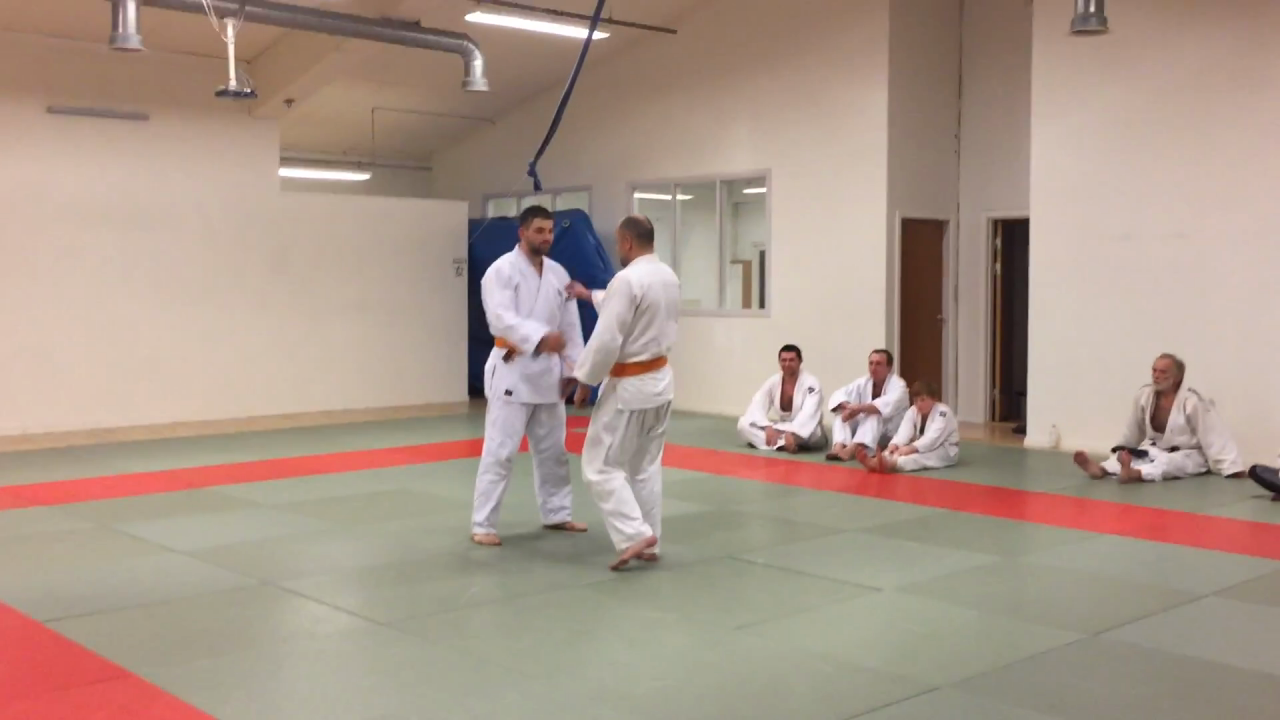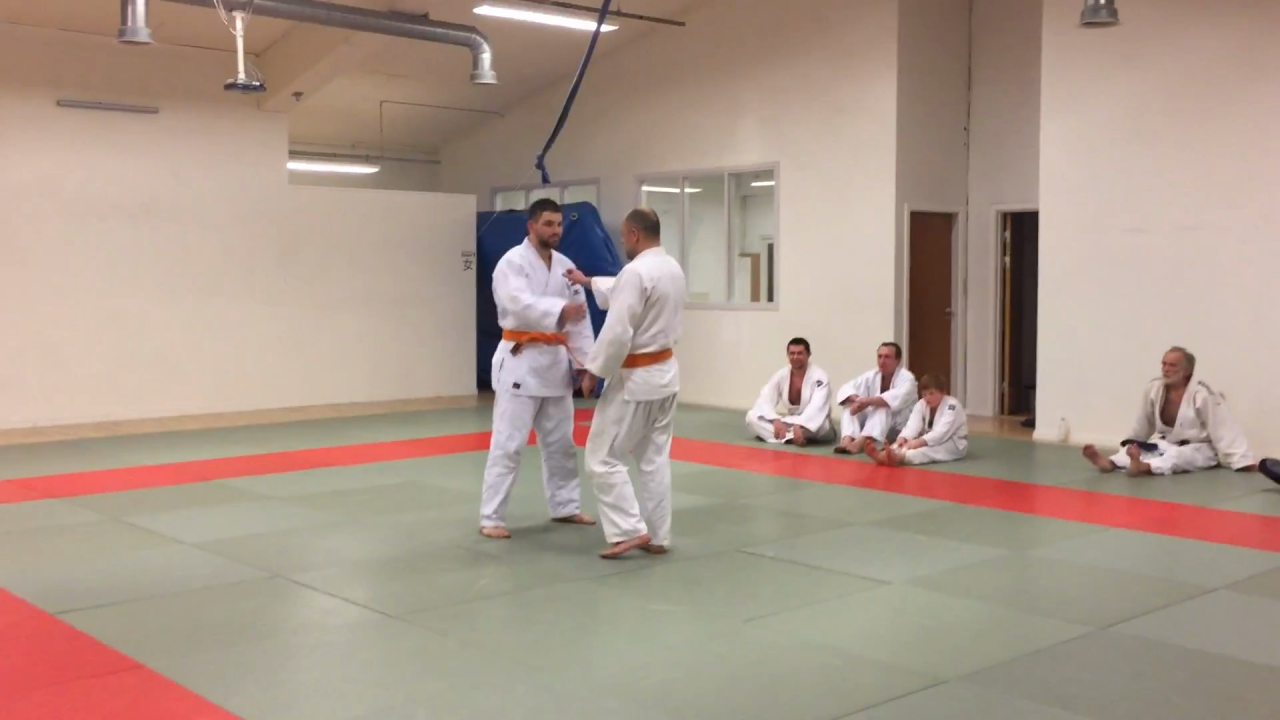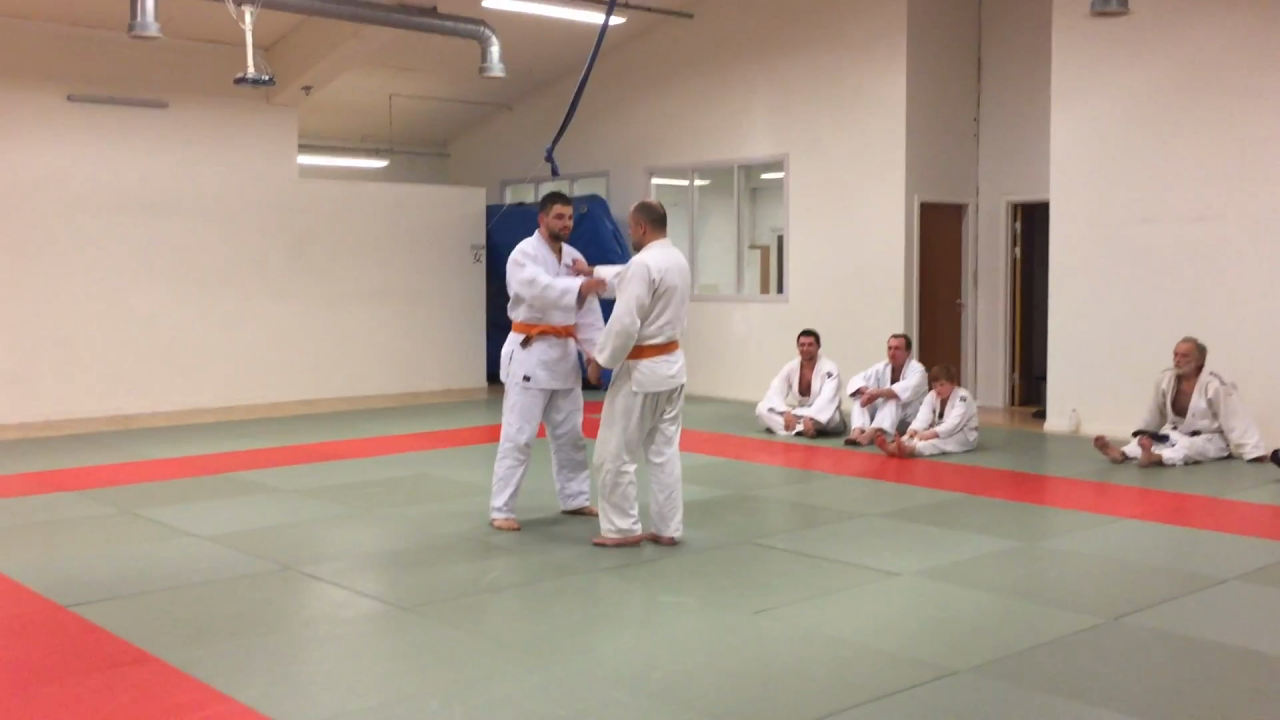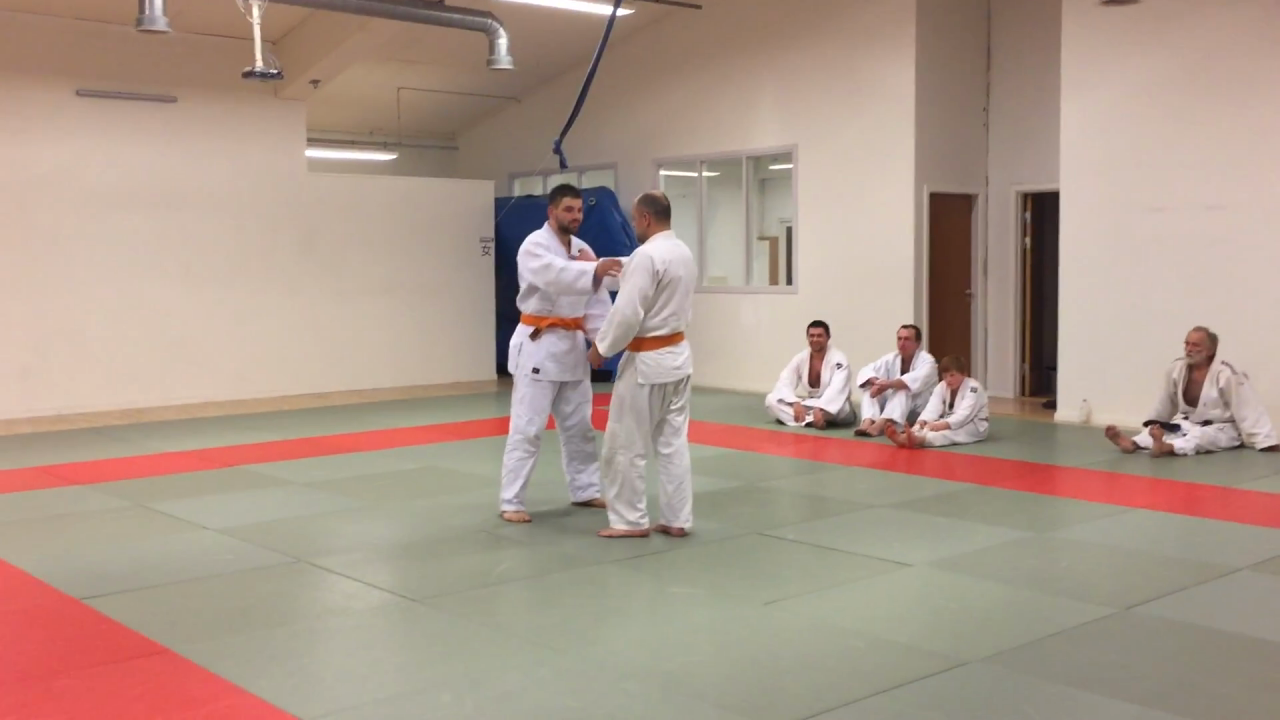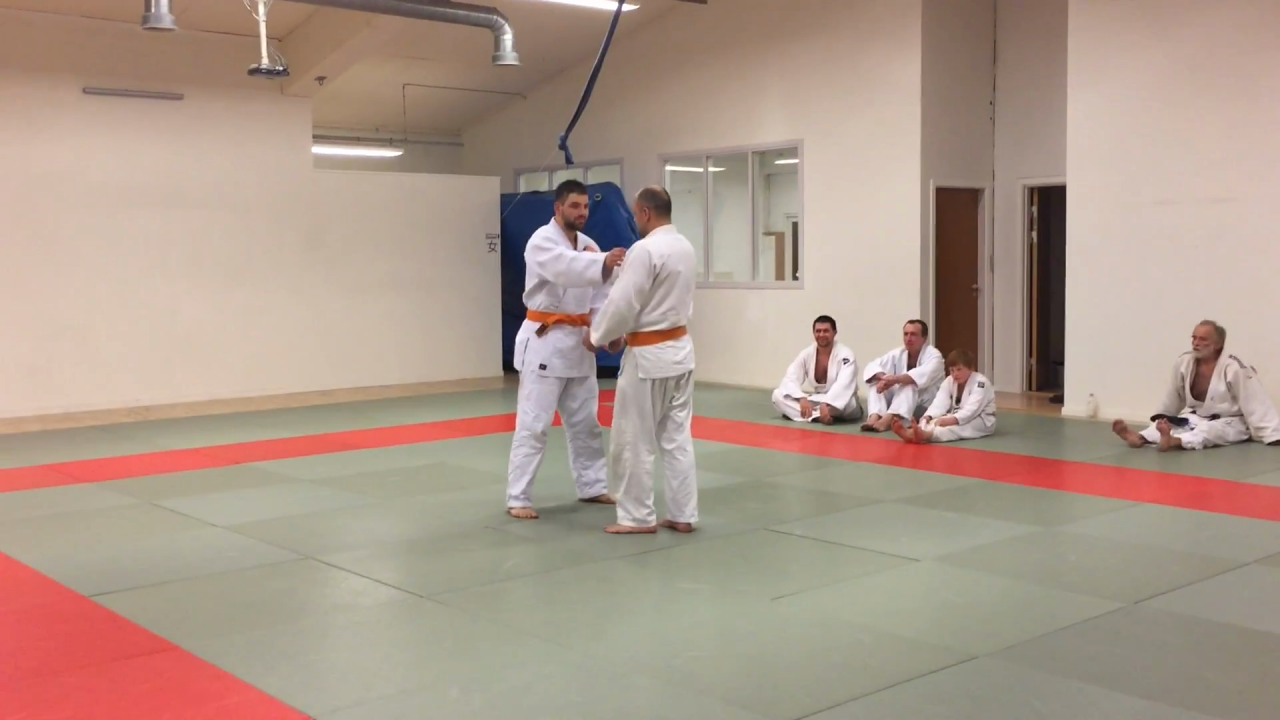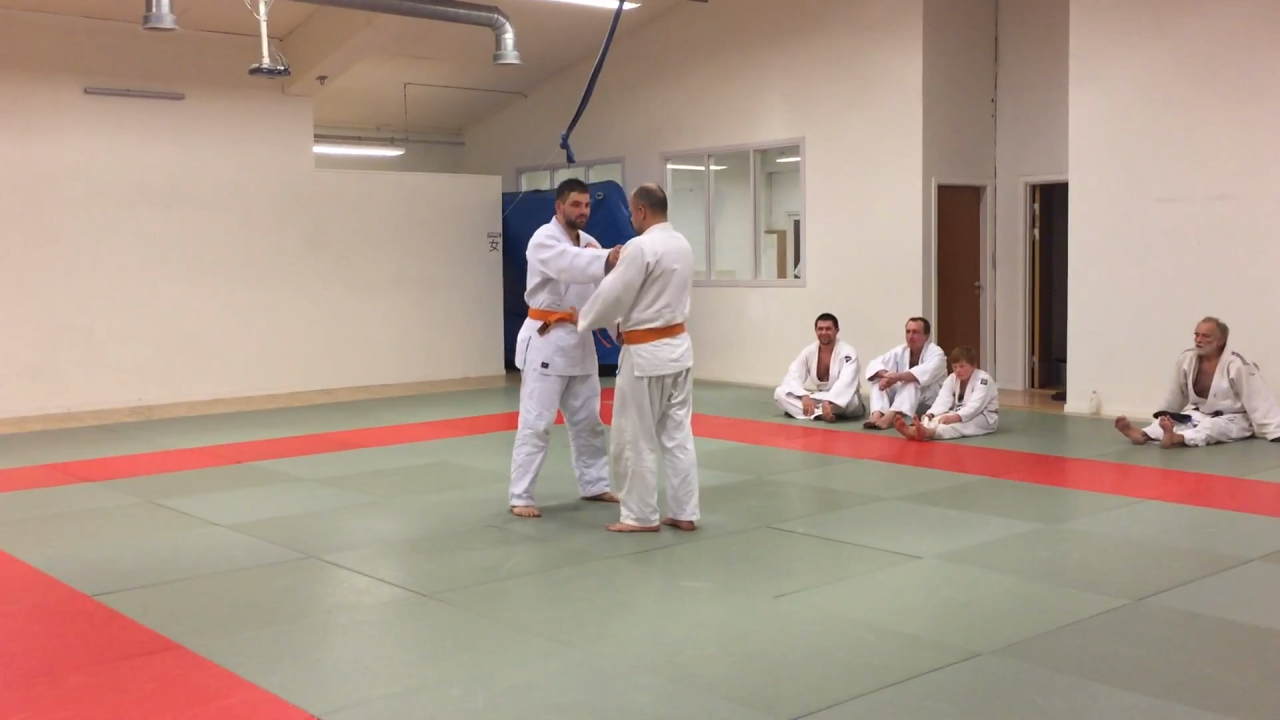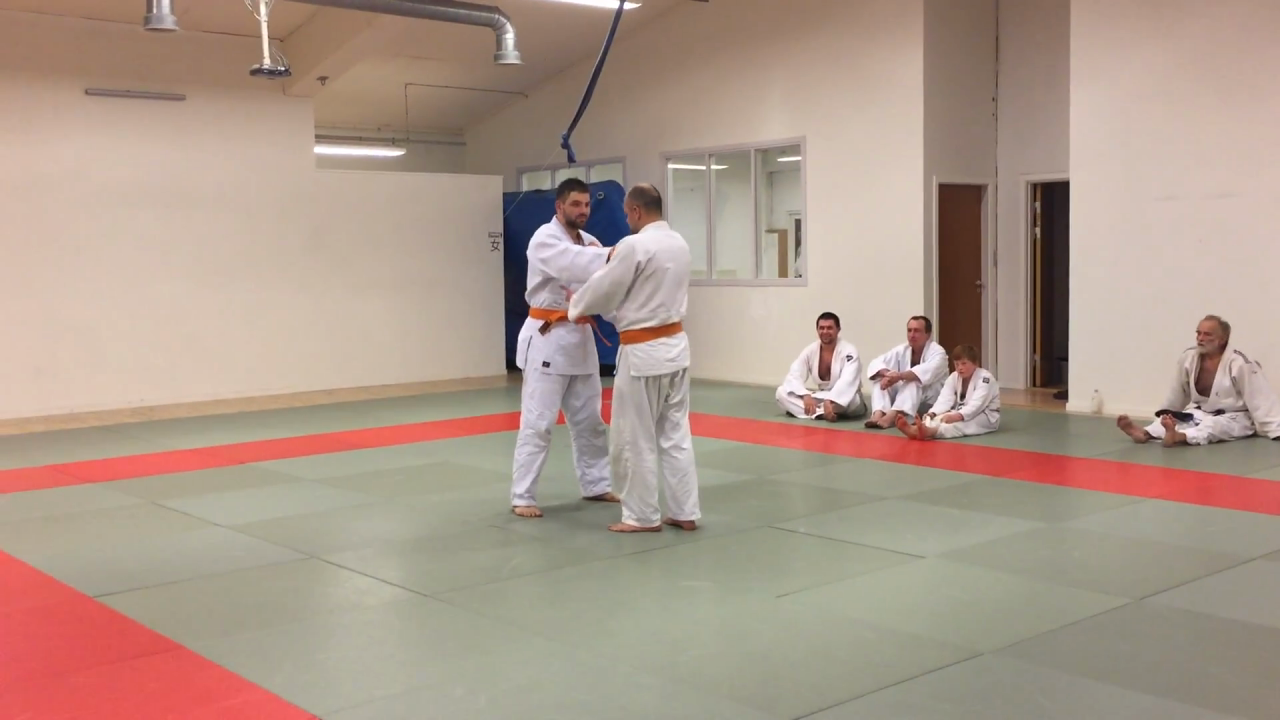
dt=0.1s
person 1, frame 1
left shoulder: (628, 279)
right shoulder: (668, 276)
left elbow: (607, 339)
left wrist: (583, 381)
right wrist: (591, 295)
left hip: (629, 384)
right hip: (660, 379)
left knee: (599, 465)
right knee: (646, 466)
left ankle: (636, 534)
right ankle: (647, 542)
person 1, frame 2
left shoulder: (636, 271)
right shoulder: (673, 269)
left elbow: (617, 331)
left wrist: (594, 372)
right wrist: (591, 283)
left hip: (635, 376)
right hip: (665, 372)
left knee: (603, 456)
right knee: (655, 458)
left ankle: (631, 529)
right ankle: (656, 536)
person 1, frame 3
left shoulder: (643, 263)
right shoulder: (678, 260)
left elbow: (624, 323)
left wrist: (600, 360)
right wrist: (593, 273)
left hip: (642, 368)
right hip: (672, 363)
left knee: (615, 452)
right knee: (664, 451)
left ankle: (623, 528)
right ankle: (668, 528)
person 1, frame 4
left shoulder: (647, 255)
right shoulder: (683, 252)
left elbow: (627, 313)
left wrist: (601, 348)
left hip: (647, 359)
right hip: (677, 354)
left knee: (625, 445)
right knee: (673, 442)
left ankle: (631, 520)
right ankle: (677, 519)
person 1, frame 5
left shoulder: (646, 249)
right shoulder: (684, 247)
left elbow: (622, 303)
left wrist: (596, 335)
left hip: (648, 354)
right hip: (680, 348)
left knee: (633, 440)
right knee: (677, 437)
left ankle: (638, 517)
right ankle: (683, 515)
person 1, frame 6
left shoulder: (640, 246)
right shoulder: (682, 244)
left elbow: (612, 296)
left wrist: (584, 319)
left hip: (645, 352)
right hip: (678, 346)
left knee: (633, 439)
right knee: (677, 435)
left ankle: (641, 516)
right ankle: (685, 513)
person 1, frame 7
left shoulder: (635, 245)
right shoulder: (679, 243)
left elbow: (603, 290)
left wrist: (575, 301)
left hip: (643, 352)
right hip: (675, 345)
left knee: (635, 439)
right knee: (676, 436)
left ankle: (643, 516)
right ankle: (685, 512)
person 2, frame 1
left shoulder: (558, 273)
right shoulder: (502, 269)
left elbow: (571, 326)
right elbow: (502, 317)
left wrist: (574, 369)
right wrist: (538, 339)
left hip: (549, 371)
right hip: (513, 368)
left knee: (553, 448)
right knee: (500, 450)
left ankle: (556, 514)
right ankle: (483, 524)
person 2, frame 2
left shoulder: (565, 266)
right shoulder: (513, 261)
left elbow: (580, 318)
right elbow: (520, 302)
left wrist: (584, 361)
right wrist: (560, 311)
left hip: (556, 363)
right hip: (521, 360)
left knee: (560, 441)
right knee: (508, 443)
left ankle: (565, 507)
right ankle: (491, 517)
person 2, frame 3
left shoulder: (575, 258)
right shoulder: (524, 253)
left elbow: (588, 311)
right elbow: (539, 288)
left wrist: (596, 350)
right wrist: (579, 287)
left hip: (565, 354)
right hip: (530, 353)
left knee: (570, 433)
right knee: (518, 435)
left ankle: (575, 499)
right ankle: (501, 509)
person 2, frame 4
left shoulder: (583, 250)
right shoulder: (534, 245)
left elbow: (596, 301)
right elbow: (555, 276)
right wrist: (594, 271)
left hip: (572, 345)
right hip: (538, 345)
left knee: (579, 425)
right knee: (527, 427)
left ankle: (585, 491)
right ankle: (511, 502)
person 2, frame 5
left shoulder: (588, 247)
right shoulder: (542, 241)
left elbow: (601, 294)
right elbow: (566, 267)
right wrist: (604, 262)
left hip: (578, 342)
right hip: (544, 341)
left knee: (585, 421)
right knee: (534, 423)
left ankle: (592, 487)
right ankle: (518, 498)
person 2, frame 6
left shoulder: (589, 245)
right shoulder: (544, 240)
right elbow: (568, 265)
right wrist: (606, 259)
left hip: (580, 339)
right hip: (546, 339)
left knee: (588, 419)
right knee: (536, 422)
left ankle: (594, 485)
right ankle: (521, 496)
person 2, frame 7
left shoulder: (589, 243)
right shoulder: (545, 239)
right elbow: (572, 261)
right wrist: (609, 256)
left hip: (580, 338)
right hip: (546, 339)
left knee: (589, 419)
right knee: (538, 422)
left ankle: (596, 486)
right ankle: (522, 496)
